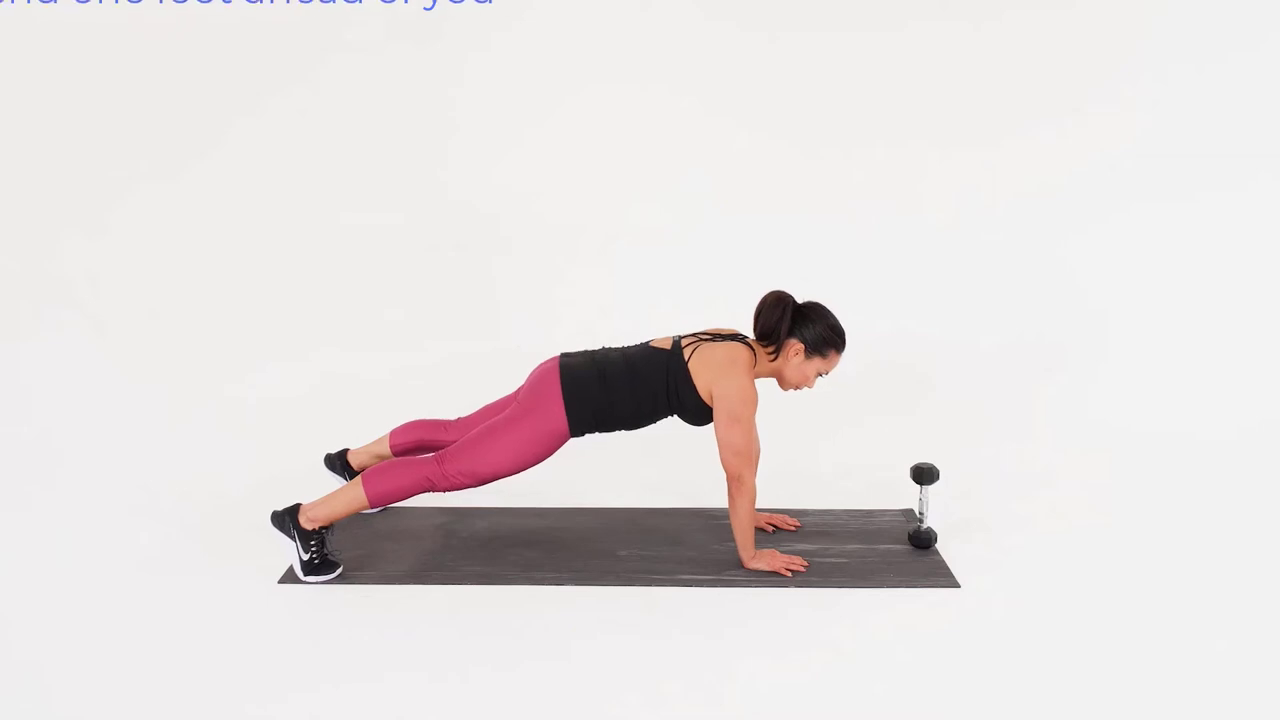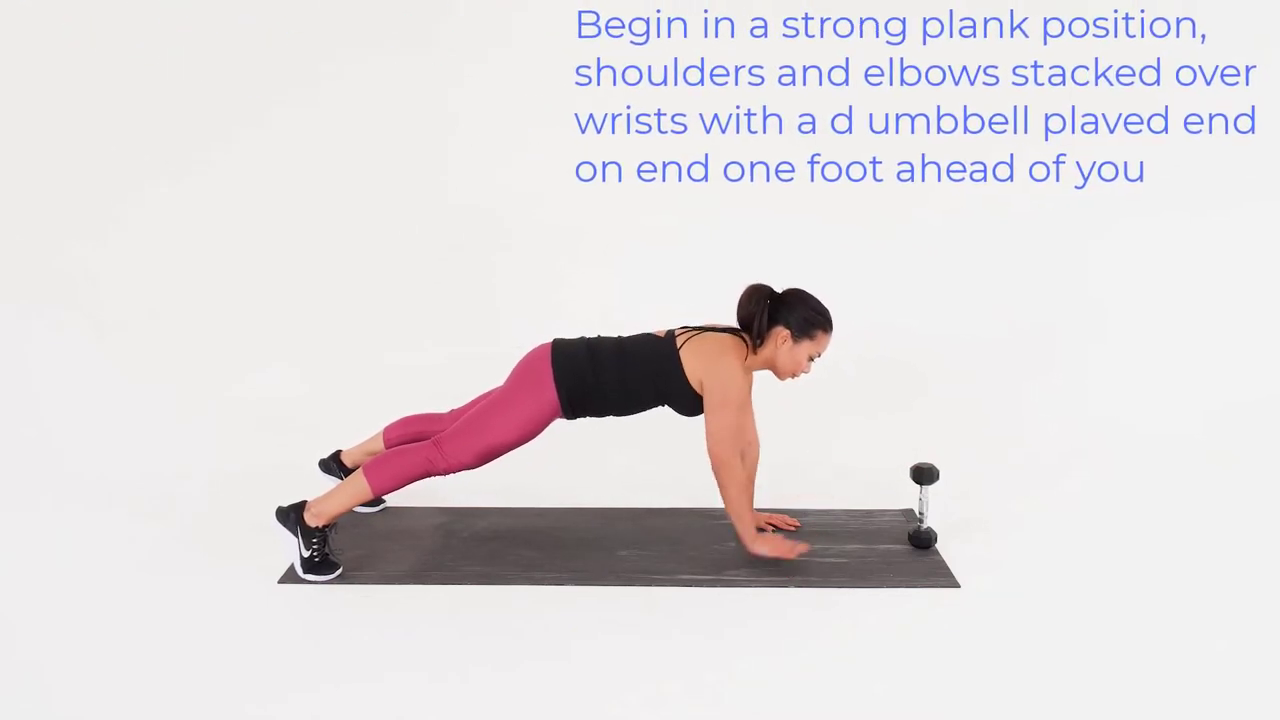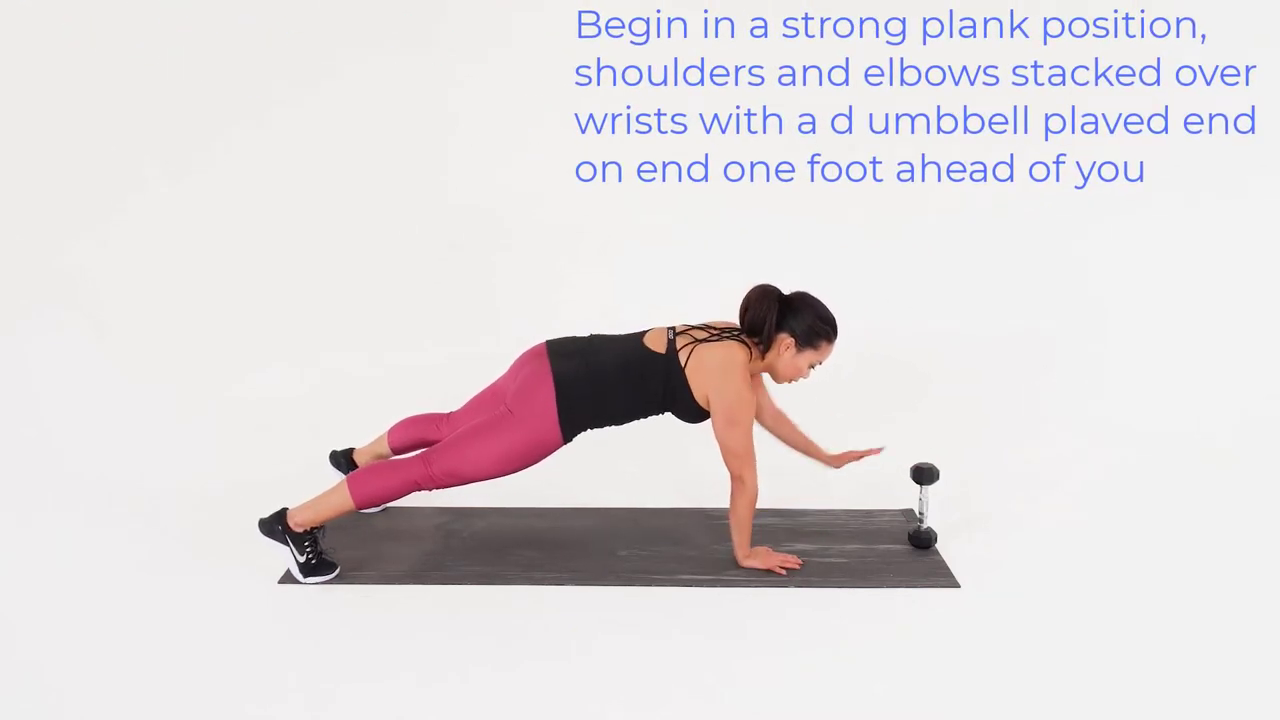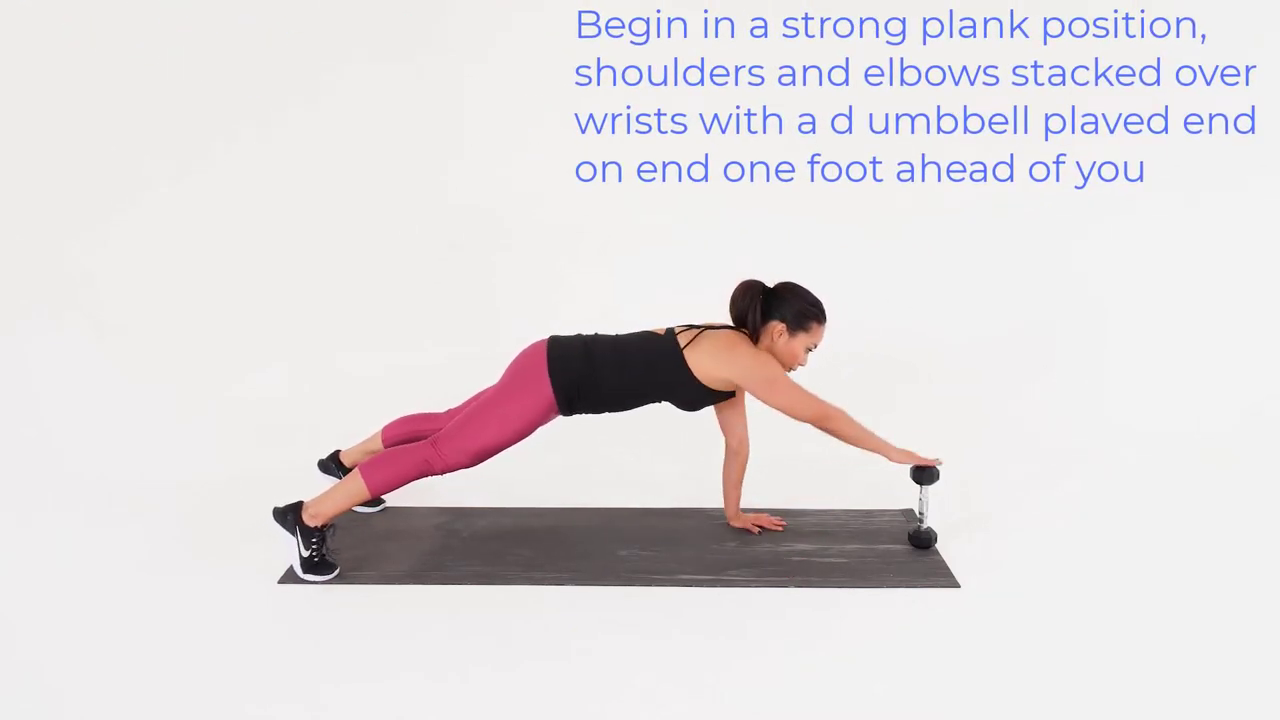
dt=1s
person 1, frame 1
left shoulder: (736, 349)
right shoulder: (737, 377)
left elbow: (747, 444)
right elbow: (740, 475)
left wrist: (752, 513)
right wrist: (750, 554)
left hip: (562, 381)
right hip: (564, 406)
left knee: (456, 433)
right knee: (447, 468)
left ankle: (354, 459)
right ankle: (308, 519)
person 1, frame 2
left shoulder: (734, 350)
right shoulder: (729, 365)
left elbow: (746, 442)
right elbow: (727, 462)
left wrist: (748, 510)
right wrist: (751, 536)
left hip: (560, 371)
right hip: (555, 380)
left knee: (451, 426)
right knee: (444, 452)
left ankle: (347, 460)
right ankle: (312, 517)
person 1, frame 3
left shoulder: (734, 342)
right shoulder: (731, 379)
left elbow: (767, 413)
right elbow: (743, 477)
left wrist: (827, 457)
right wrist: (745, 552)
left hip: (547, 366)
right hip: (553, 408)
left knee: (449, 428)
right knee: (436, 468)
left ankle: (356, 458)
right ankle: (296, 522)
person 1, frame 4
left shoulder: (733, 352)
right shoulder: (740, 357)
left elbow: (736, 440)
right elbow: (819, 414)
left wrist: (733, 511)
right wrist: (891, 451)
left hip: (559, 372)
right hip: (552, 376)
left knee: (445, 426)
right knee: (440, 452)
left ankle: (345, 460)
right ankle: (309, 516)
